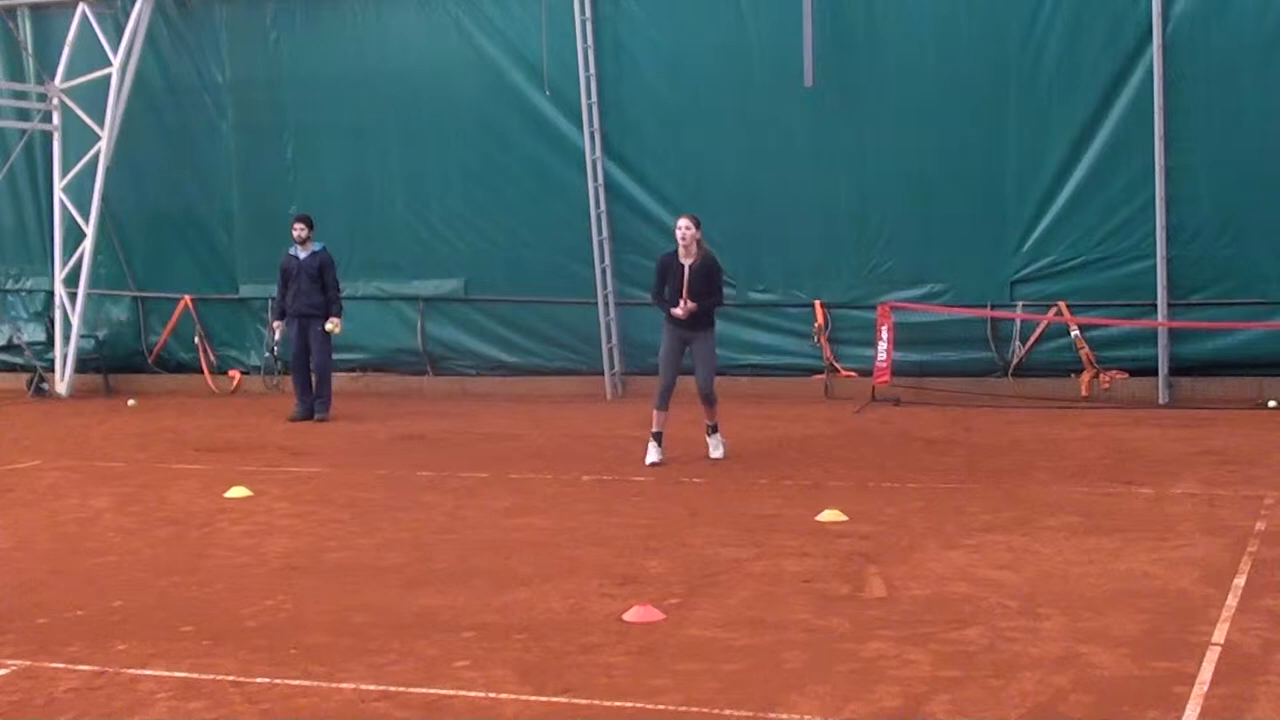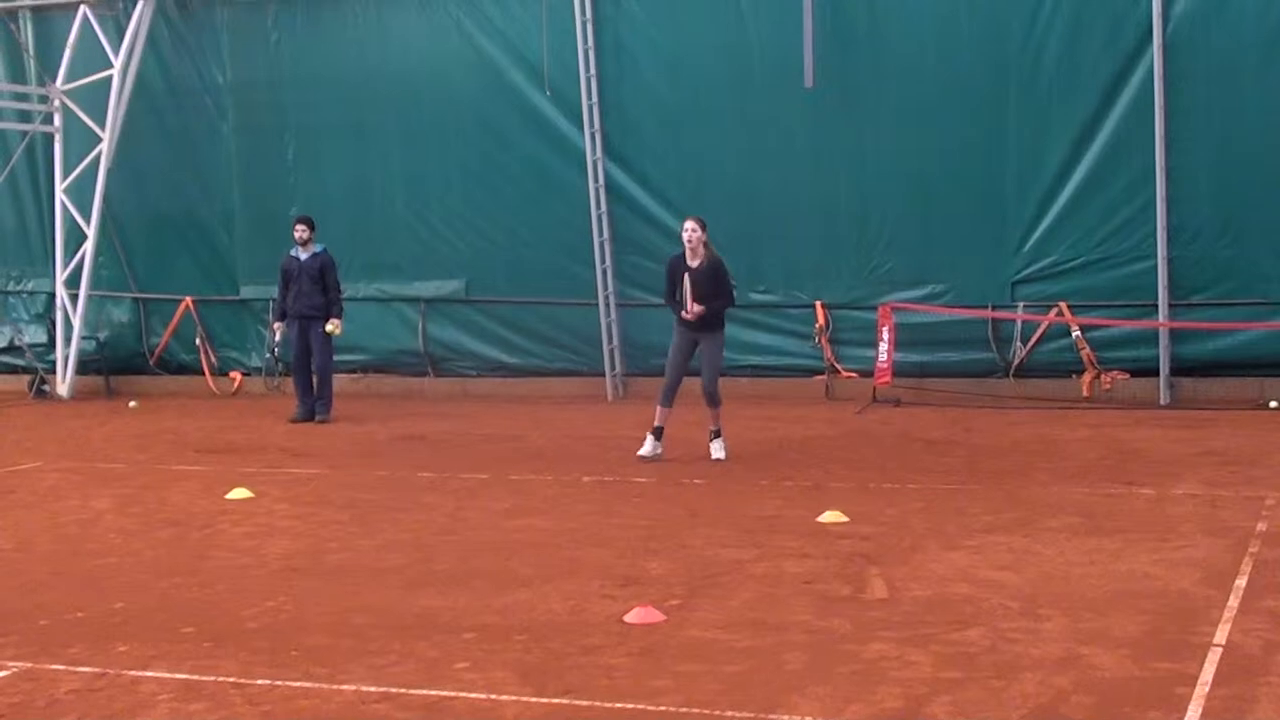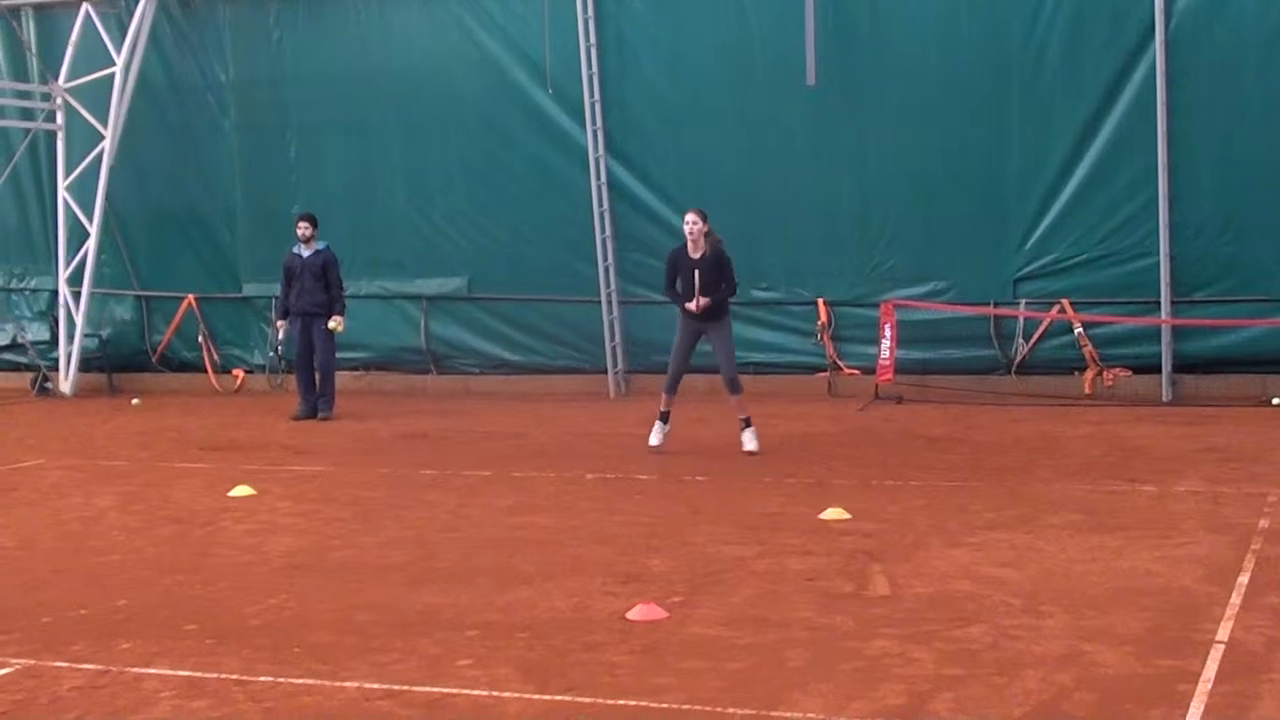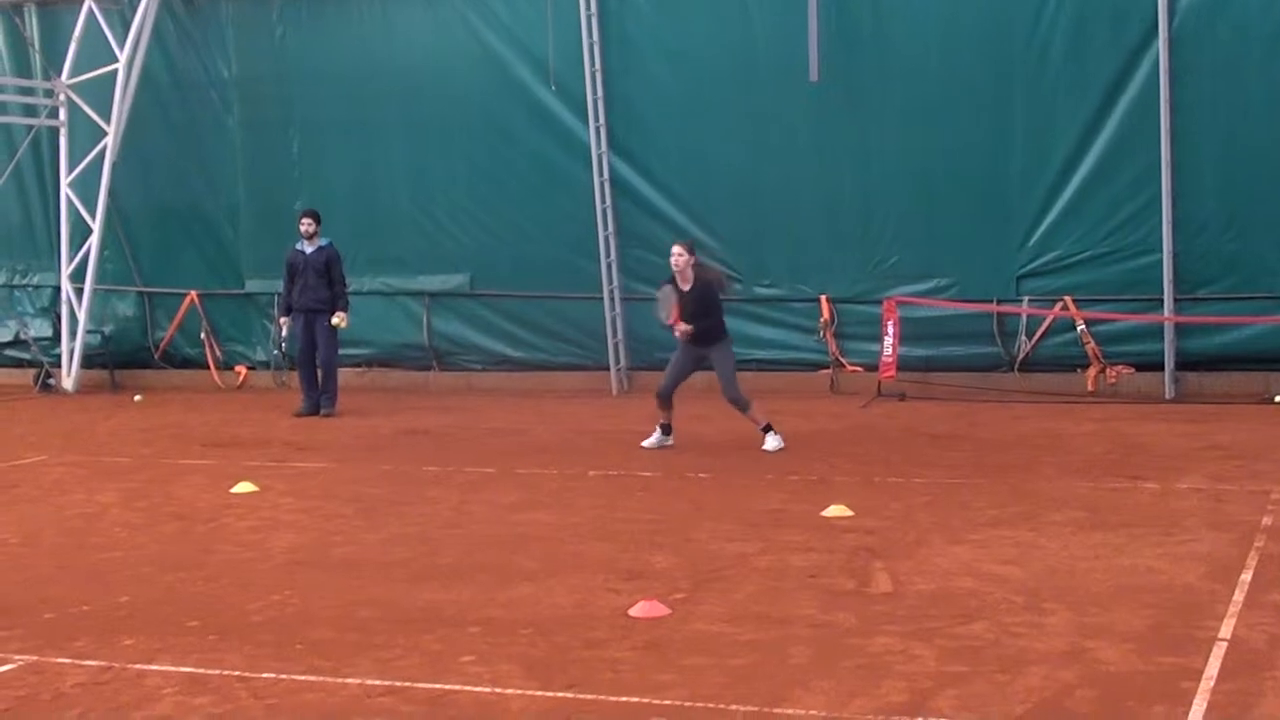
dt=0.2s
person 1, frame 1
left shoulder: (709, 262)
right shoulder: (666, 261)
left elbow: (718, 298)
right elbow: (656, 296)
left wrist: (697, 307)
right wrist: (671, 309)
left hip: (703, 331)
right hip: (674, 329)
left knee: (705, 387)
right knee: (665, 385)
left ankle: (713, 434)
right ankle: (655, 445)
person 1, frame 2
left shoulder: (715, 264)
right shoulder: (674, 263)
left elbow: (729, 300)
right elbow: (669, 298)
left wrist: (705, 310)
right wrist: (682, 312)
left hip: (713, 332)
right hip: (685, 329)
left knee: (709, 387)
right knee: (671, 383)
left ankle: (716, 439)
right ankle: (654, 440)
person 1, frame 3
left shoulder: (717, 254)
right shoulder: (675, 256)
left elbow: (731, 288)
right elbow: (669, 289)
left wrist: (709, 301)
right wrist: (684, 304)
left hip: (717, 321)
right hip: (689, 320)
left knee: (729, 375)
right knee: (674, 373)
left ankle: (747, 429)
right ankle: (662, 424)
person 1, frame 4
left shoulder: (705, 284)
right shoulder: (669, 285)
left elbow: (717, 320)
left wrist: (692, 329)
right wrist: (677, 330)
left hip: (717, 344)
right hip: (689, 346)
left knee: (732, 396)
right knee: (664, 391)
left ankle: (771, 433)
right ankle: (664, 432)
person 2, frame 1
left shoulder: (323, 257)
right shoulder: (287, 259)
left elbow: (332, 288)
right elbow: (282, 291)
left wrist: (335, 314)
right wrist: (278, 317)
left hip: (318, 318)
right hip: (295, 319)
left knee: (321, 362)
right knee: (298, 363)
left ankle: (322, 407)
right ankle: (304, 407)
person 2, frame 2
left shoulder: (323, 258)
right shoulder: (288, 261)
left elbow: (333, 290)
right elbow: (282, 292)
left wrist: (336, 315)
right wrist: (278, 318)
left hip: (319, 320)
right hip: (296, 320)
left knee: (322, 364)
right knee: (299, 364)
left ankle: (322, 409)
right ankle: (305, 408)
person 2, frame 3
left shoulder: (326, 255)
right shoulder: (291, 258)
left elbow: (336, 287)
right elbow: (285, 289)
left wrist: (338, 312)
right wrist: (281, 316)
left hip: (321, 317)
right hip: (298, 317)
left knee: (324, 361)
right knee: (301, 361)
left ankle: (325, 406)
right ankle: (308, 406)
person 2, frame 4
left shoulder: (329, 252)
right shoulder: (294, 254)
left elbow: (339, 283)
right elbow: (288, 286)
left wrist: (341, 308)
right wrist: (284, 312)
left hip: (324, 313)
right hip: (301, 314)
left knee: (327, 358)
right knee: (304, 358)
left ankle: (327, 403)
right ankle: (310, 402)
